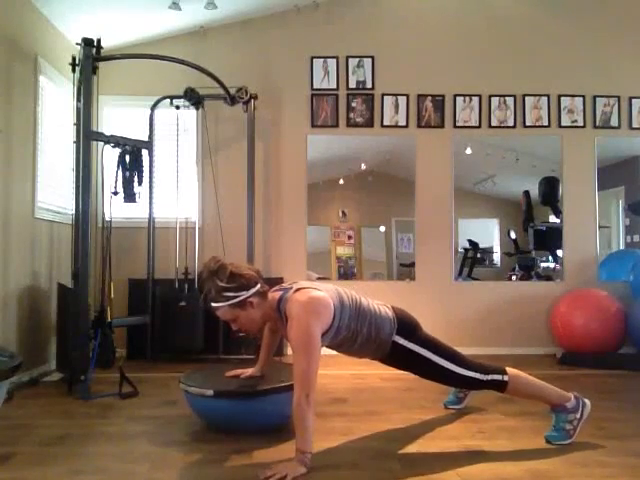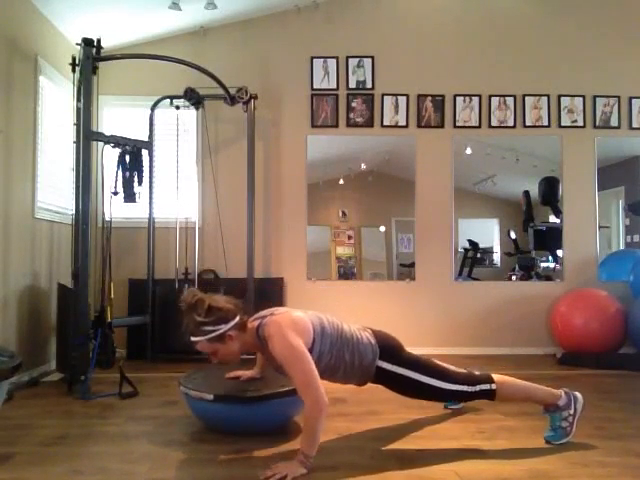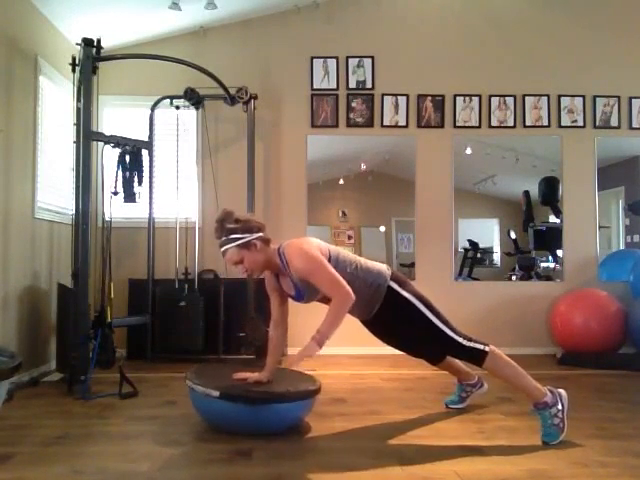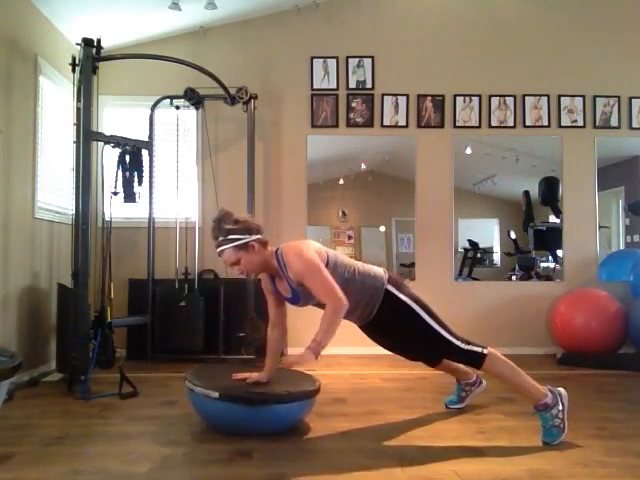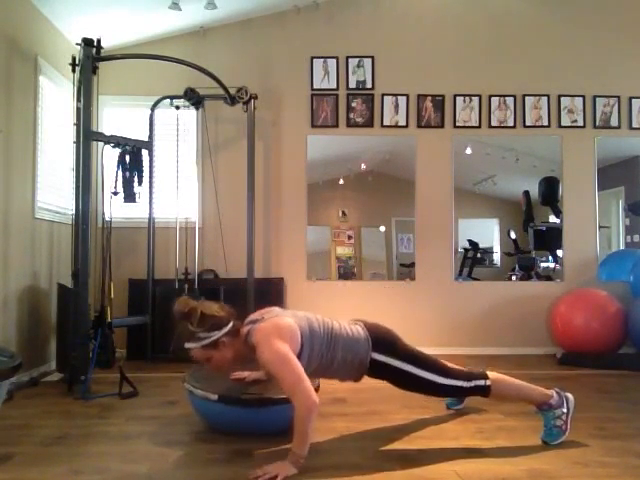
dt=1s
person 1, frame 1
left shoulder: (302, 312)
right shoulder: (273, 299)
left elbow: (304, 396)
right elbow: (272, 326)
right wrist: (259, 368)
left hip: (396, 335)
right hip: (381, 331)
left knee: (482, 375)
left ankle: (570, 404)
right ankle: (462, 389)
person 1, frame 2
left shoulder: (279, 336)
right shoulder: (256, 325)
left elbow: (318, 403)
right wrist: (258, 369)
left hip: (378, 360)
right hip: (365, 348)
left knee: (474, 388)
right knee: (424, 369)
left ankle: (560, 400)
right ankle: (462, 371)
person 1, frame 3
left shoulder: (298, 254)
right shoulder: (272, 276)
left elbow: (344, 296)
right elbow: (278, 325)
left wrist: (316, 342)
right wrist: (266, 373)
left hip: (390, 293)
right hip: (371, 312)
left knee: (460, 345)
right knee: (428, 351)
left ankle: (547, 399)
right ankle: (469, 383)
person 1, frame 4
left shoulder: (296, 257)
right shoulder: (269, 277)
left elbow: (337, 303)
right elbow: (276, 326)
left wrist: (311, 350)
right wrist: (266, 373)
left hip: (386, 297)
right hip: (368, 315)
left knee: (458, 348)
right knee: (425, 354)
left ankle: (547, 399)
right ankle: (469, 382)
person 1, frame 5
left shoulder: (266, 343)
right shoulder: (250, 324)
left elbow: (308, 403)
right wrist: (261, 373)
left hip: (373, 352)
right hip: (360, 342)
left knee: (459, 383)
right knee: (438, 376)
left ankle: (553, 400)
right ankle: (460, 387)
